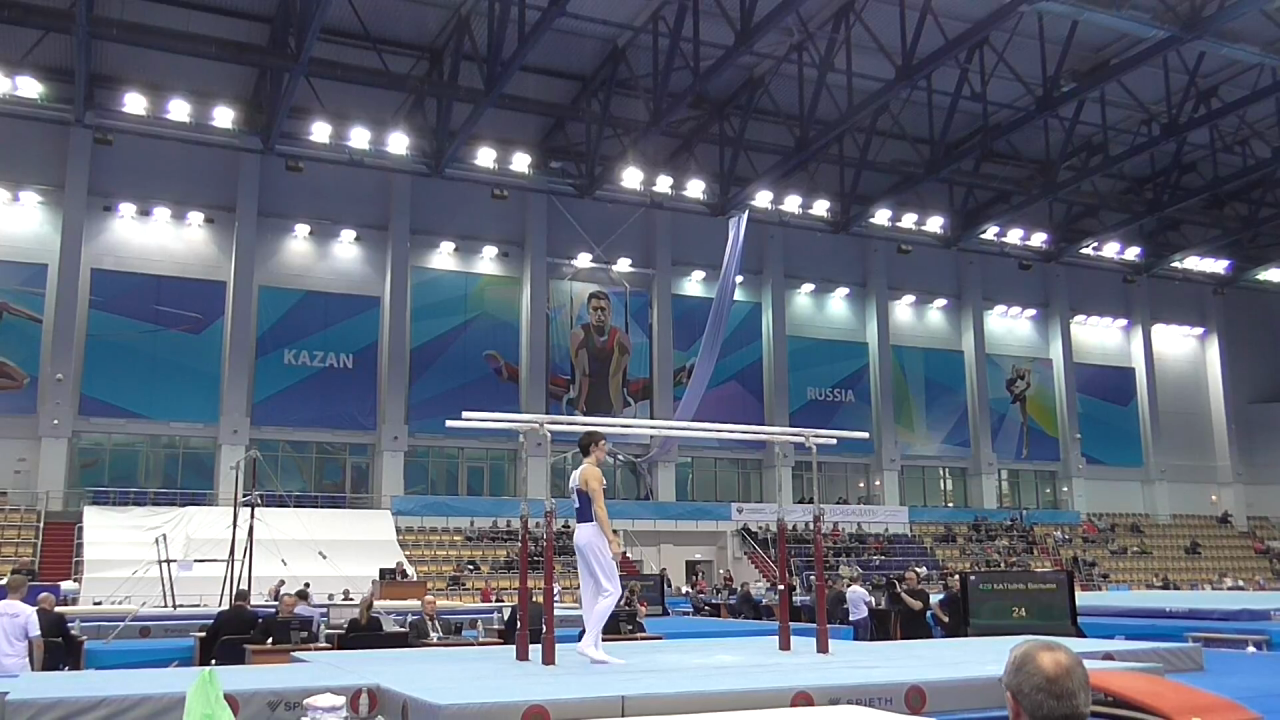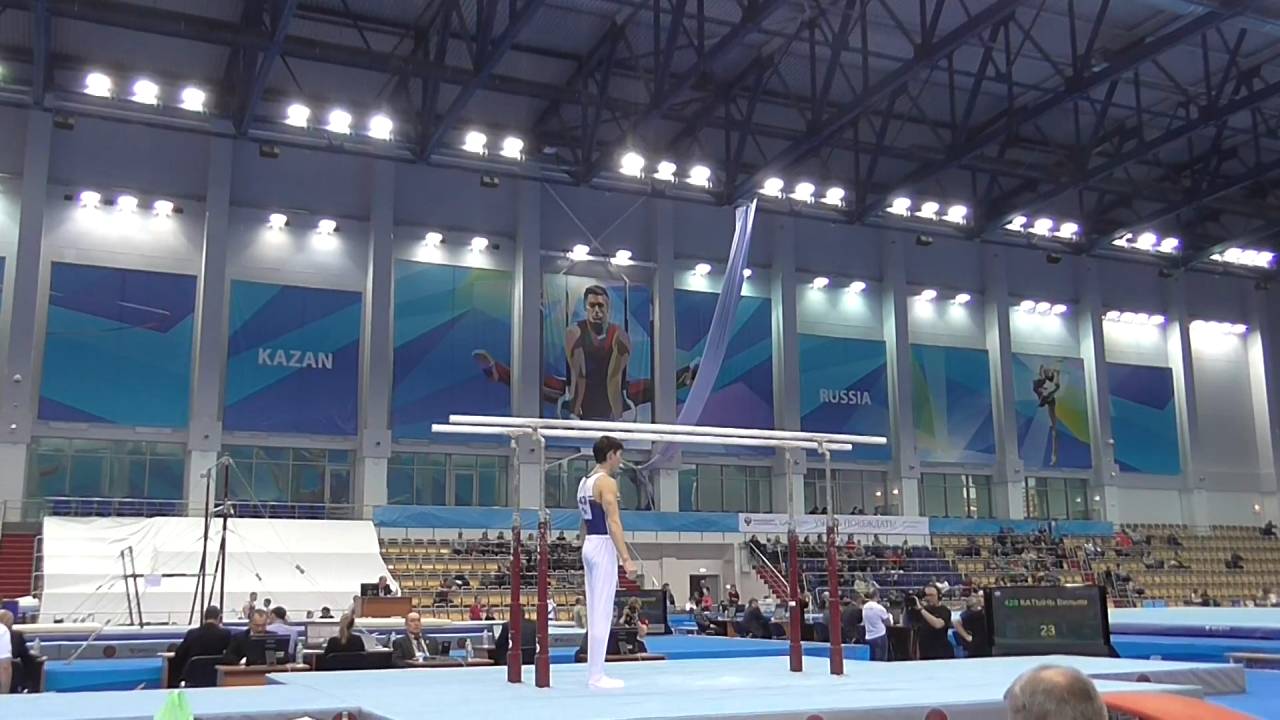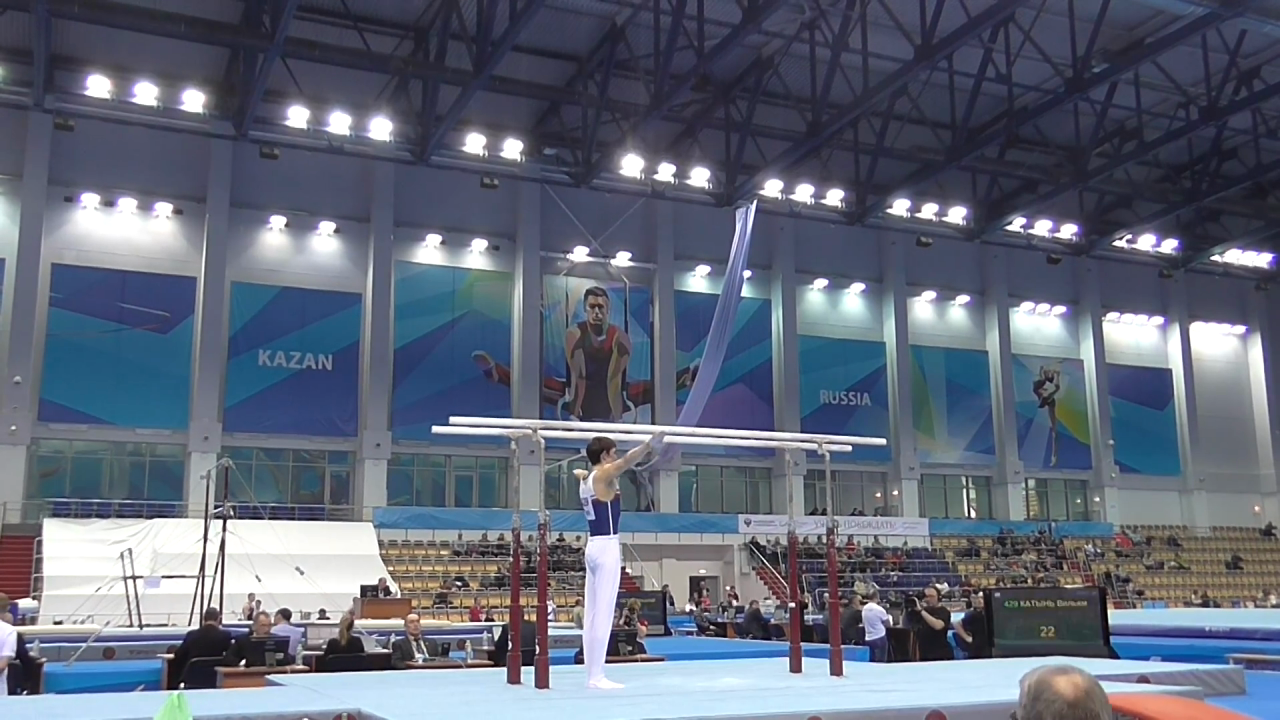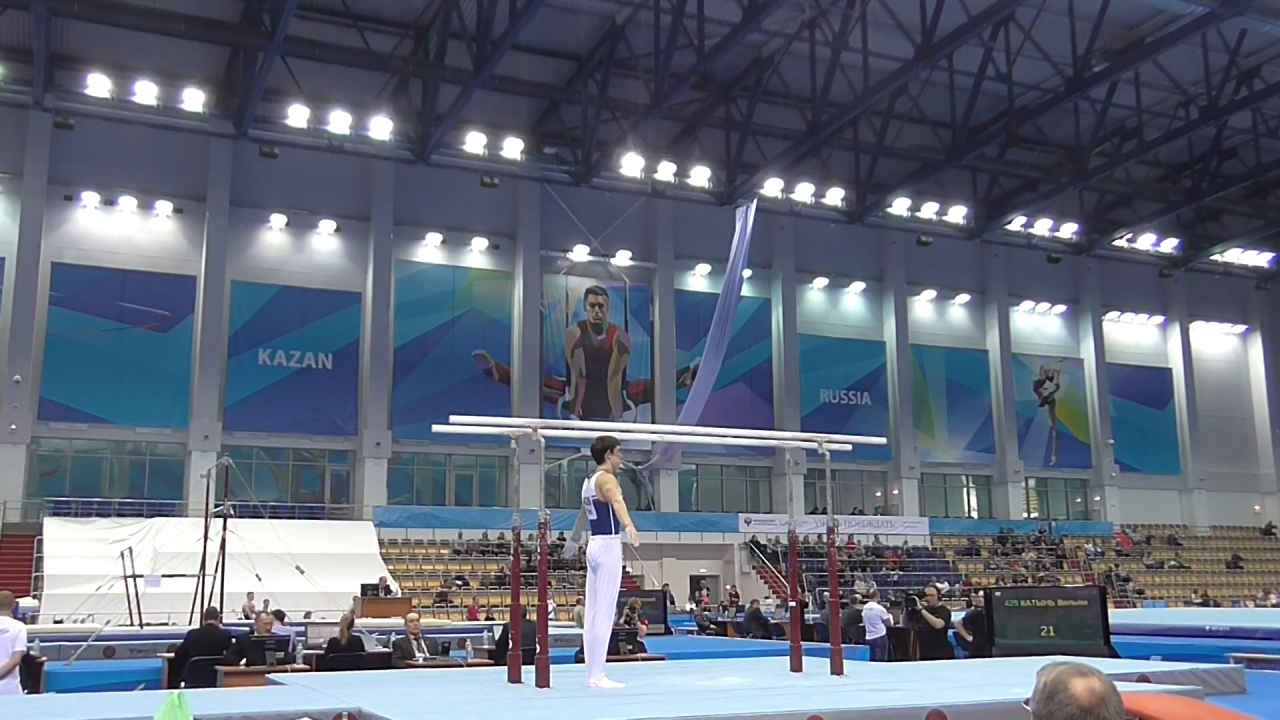
dt=1s
person 1, frame 1
left shoulder: (576, 473)
right shoulder: (592, 471)
right elbow: (599, 508)
right wrist: (612, 540)
left hip: (580, 533)
right hip: (592, 533)
left knee: (591, 596)
right knee: (612, 590)
left ankle: (595, 649)
right ankle: (588, 641)
person 1, frame 2
left shoulder: (585, 482)
right shoulder: (606, 482)
right elbow: (613, 522)
right wrist: (626, 557)
left hip: (589, 545)
right hip: (603, 546)
left knee: (597, 613)
right knee: (601, 614)
left ankle: (596, 671)
right ankle: (596, 676)
person 1, frame 3
left shoulder: (586, 479)
right shoulder: (603, 475)
right elbow: (626, 460)
right wrist: (648, 445)
left hip: (593, 546)
right hip: (607, 546)
left knee: (593, 613)
right knee: (603, 613)
left ankle: (593, 674)
right ankle: (597, 677)
person 1, frame 4
left shoulder: (589, 481)
right shoulder: (605, 478)
left elbow: (583, 514)
right elbow: (617, 501)
left wrist: (574, 538)
right wrist: (629, 525)
left hip: (595, 545)
right hip: (608, 545)
left knee: (594, 613)
right knee: (604, 613)
left ankle: (593, 673)
right ankle: (597, 676)
